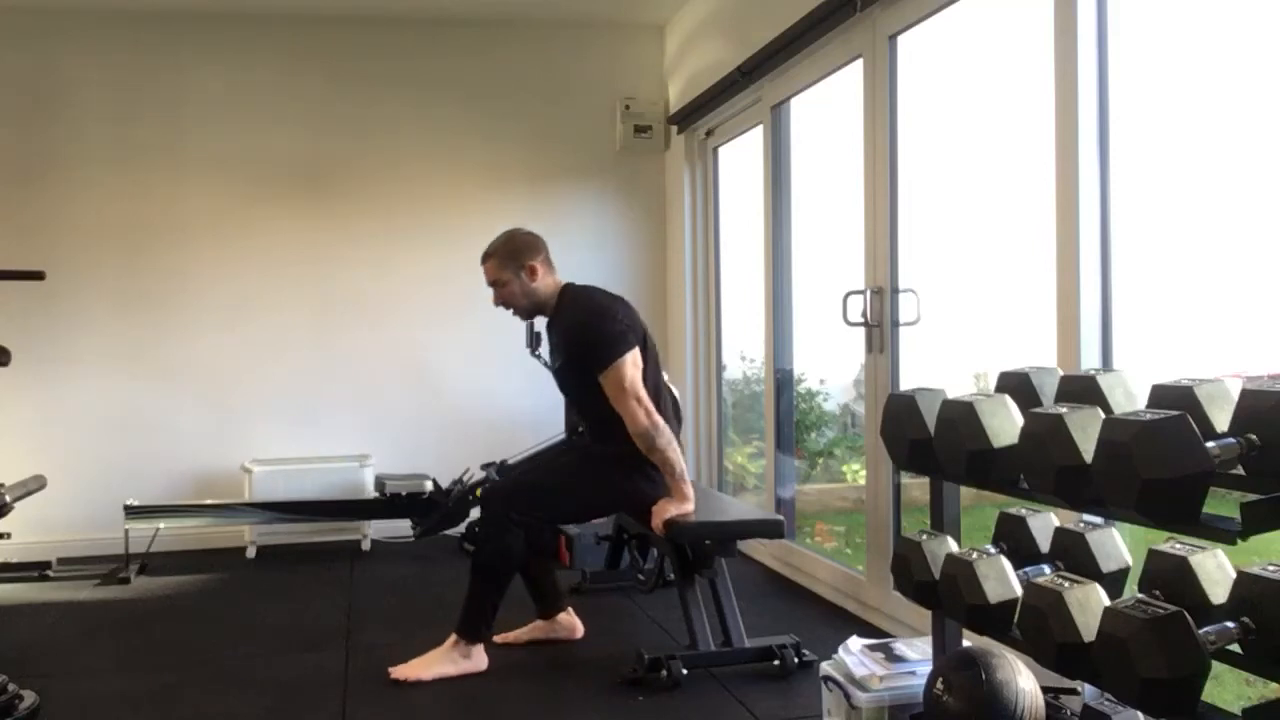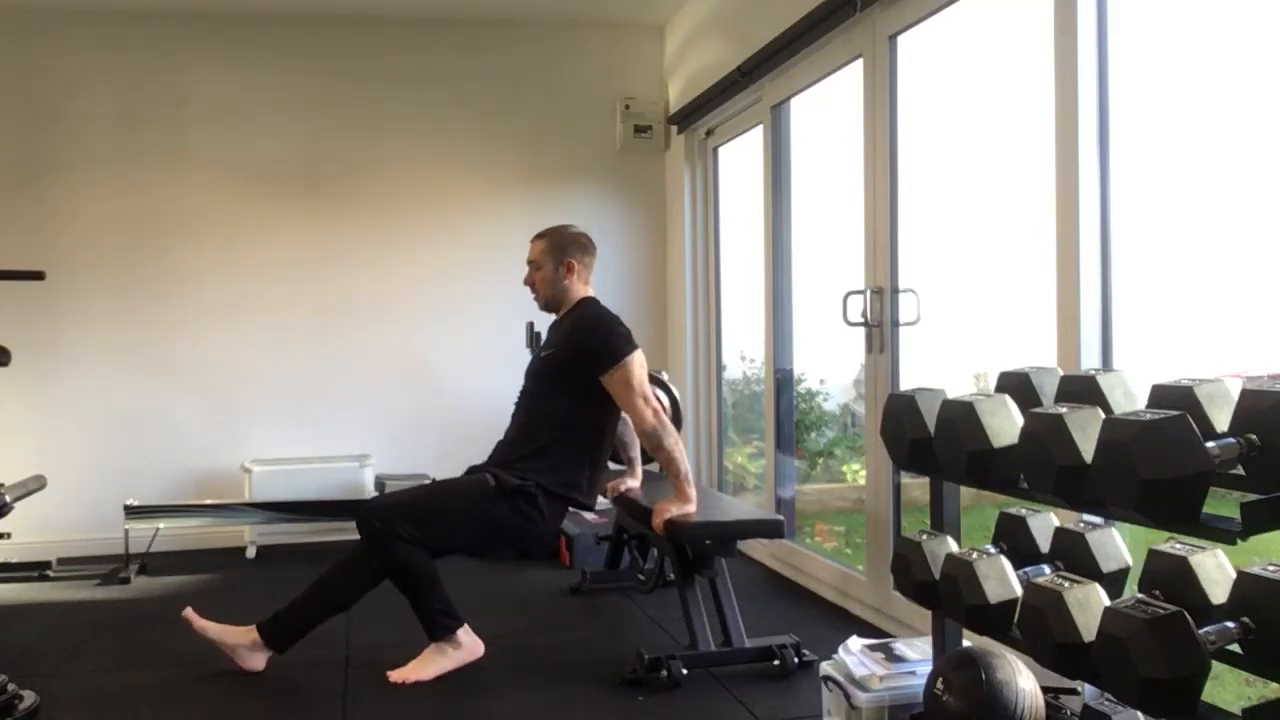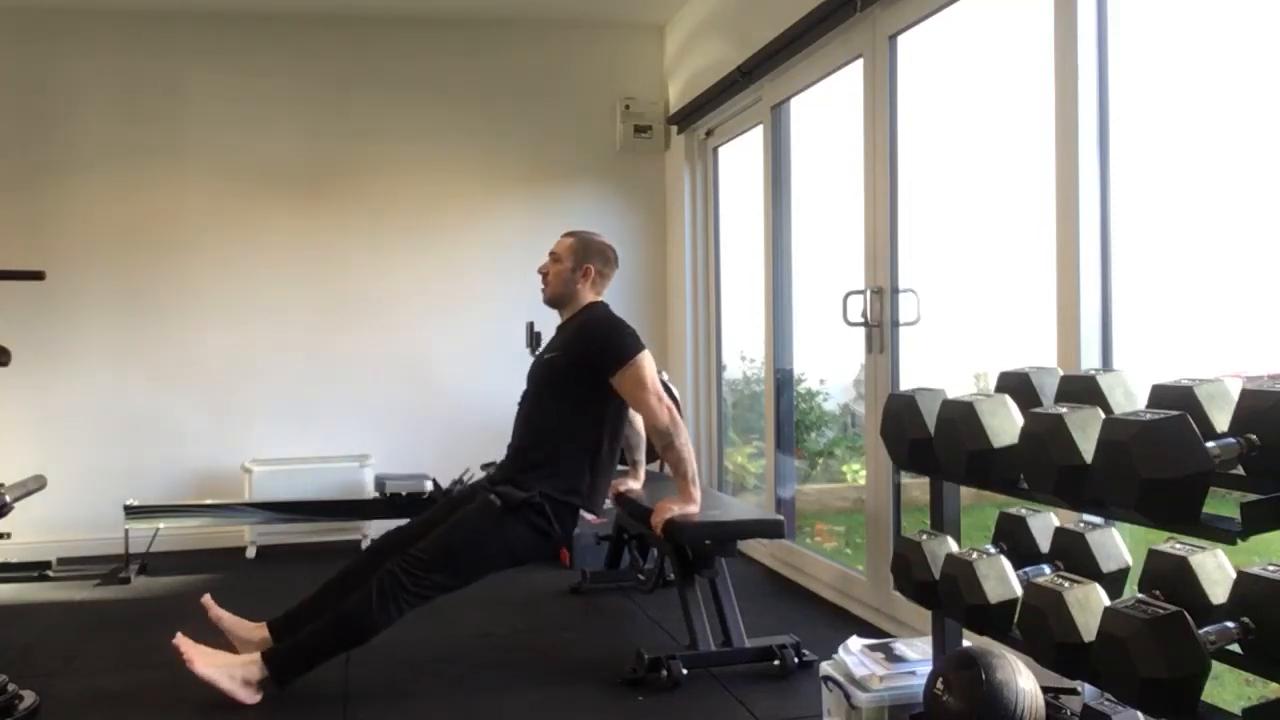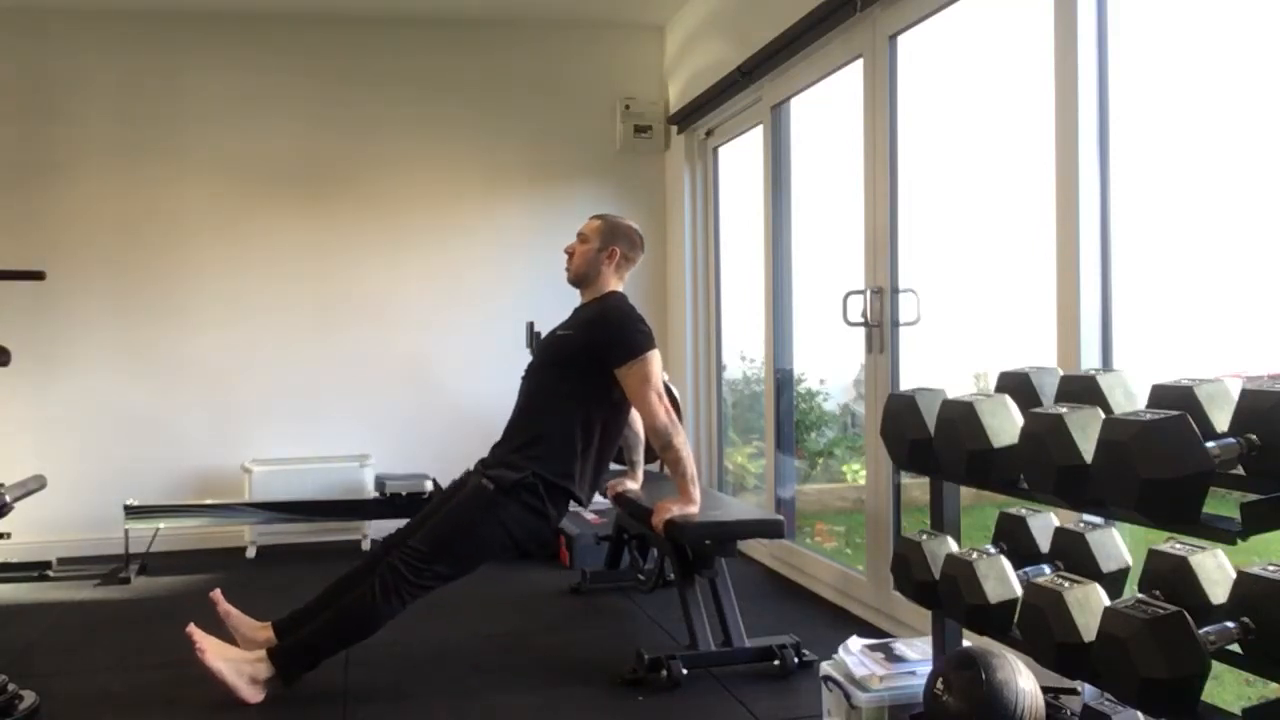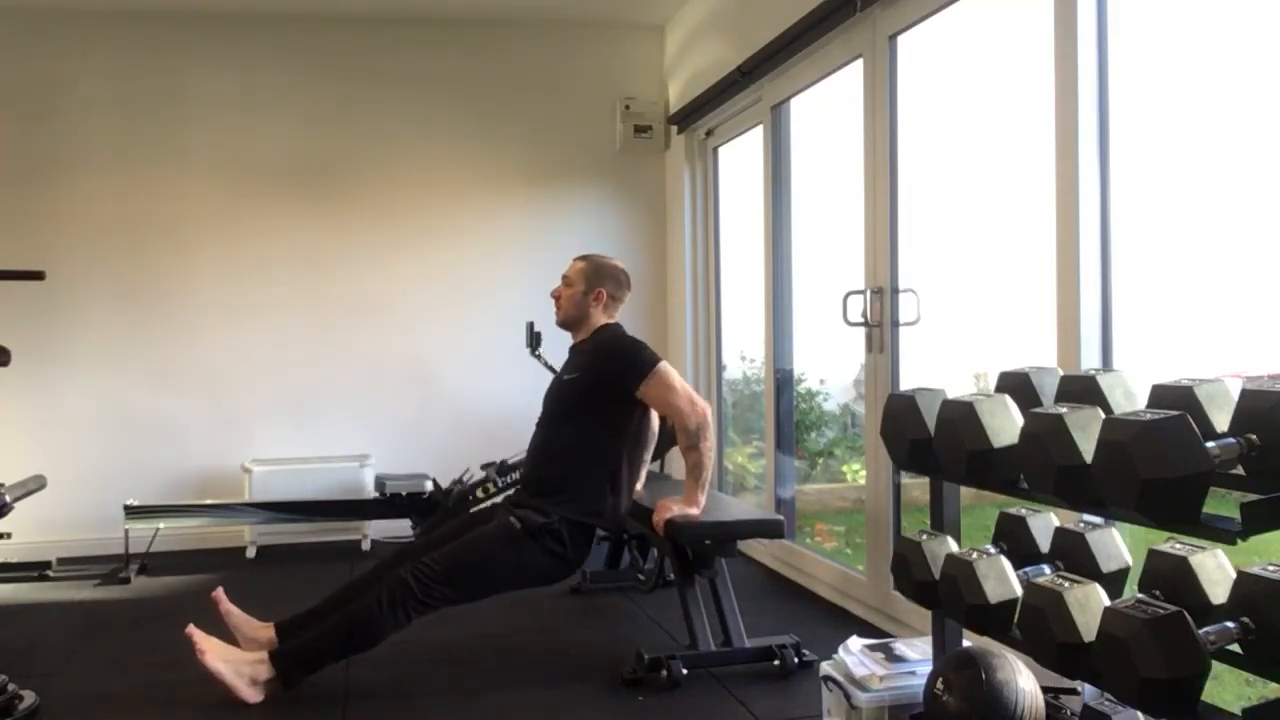
dt=1s
person 1, frame 1
left shoulder: (591, 317)
right shoulder: (562, 319)
left elbow: (638, 409)
left wrist: (681, 494)
left hip: (634, 467)
right hip: (606, 451)
left knee: (506, 503)
right knee: (508, 499)
left ankle: (467, 648)
right ankle: (557, 618)
person 1, frame 2
left shoulder: (596, 329)
right shoulder: (567, 327)
left elbow: (645, 410)
right elbow: (618, 409)
left wrist: (683, 497)
right wrist: (631, 474)
left hip: (528, 499)
right hip: (509, 486)
left knee: (381, 518)
right knee: (384, 539)
left ankle: (453, 639)
right ankle: (262, 640)
person 1, frame 3
left shoulder: (602, 331)
right shoulder: (578, 331)
left elbow: (658, 409)
right elbow: (626, 407)
left wrist: (688, 496)
right wrist: (634, 475)
left hip: (536, 507)
right hip: (512, 488)
left knee: (405, 577)
right knee: (393, 548)
left ankle: (261, 669)
right ankle: (270, 634)
person 1, frame 4
left shoulder: (616, 320)
right shoulder: (594, 318)
left elbow: (656, 409)
right elbow: (624, 404)
left wrist: (687, 497)
right wrist: (633, 475)
left hip: (527, 489)
right hip: (506, 473)
left knee: (407, 570)
right knee: (398, 549)
left ankle: (268, 668)
right ankle: (276, 635)
person 1, frame 5
left shoulder: (615, 352)
right shoulder: (591, 352)
left elbow: (693, 412)
right elbow: (642, 412)
left wrist: (691, 500)
right wrist: (628, 483)
left hip: (552, 532)
right hip: (528, 511)
left knee: (415, 584)
right knee: (409, 559)
left ankle: (269, 670)
right ankle: (276, 635)
